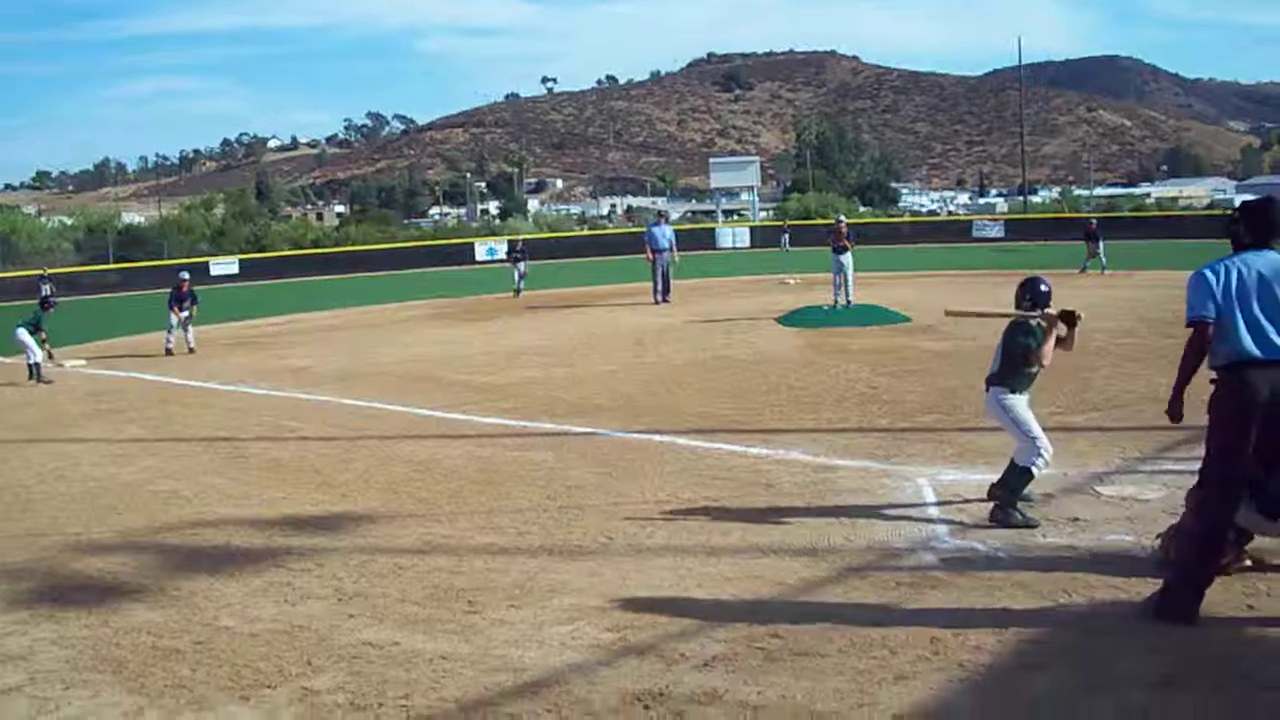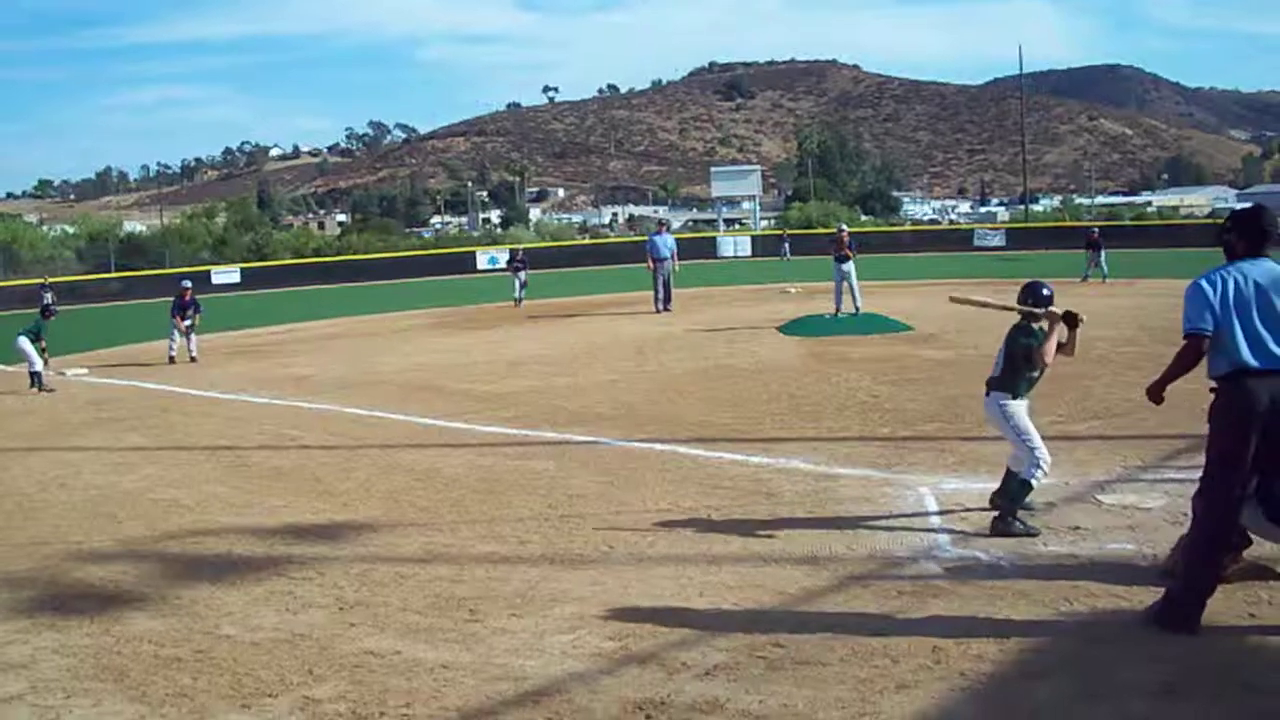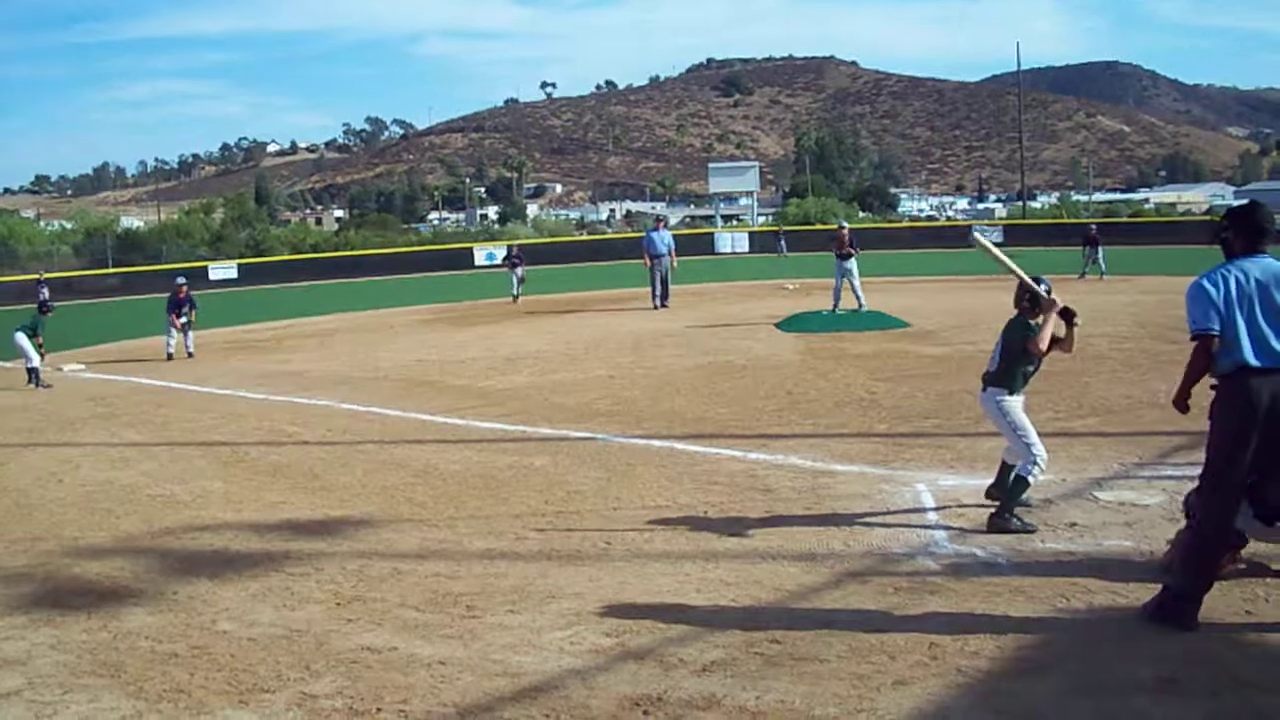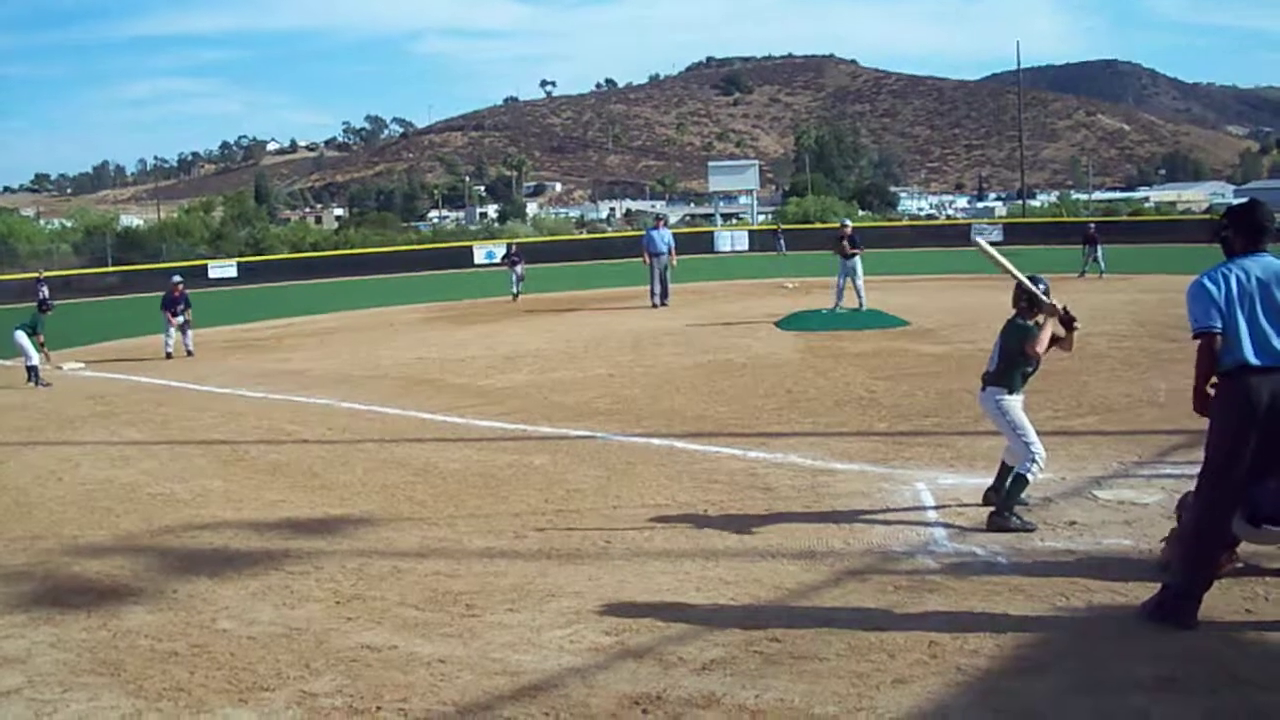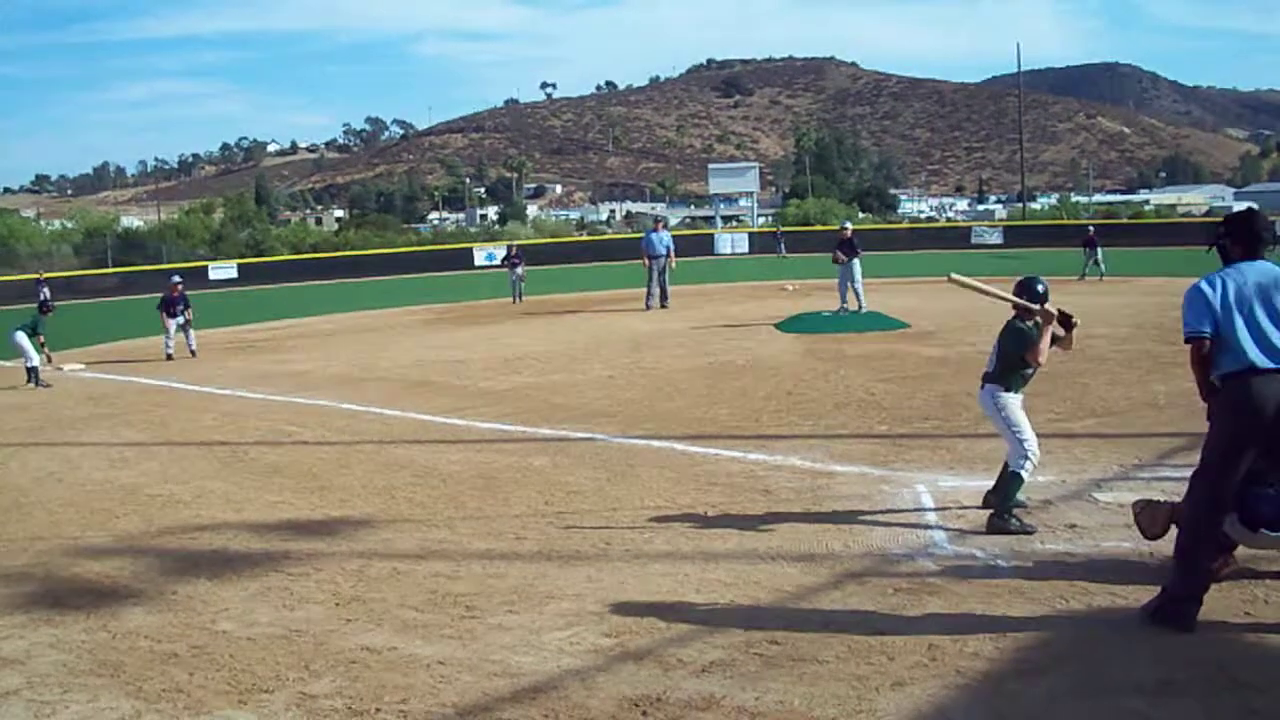
dt=0.2s
person 1, frame 1
left shoulder: (1212, 274)
left elbow: (1202, 336)
left wrist: (1178, 392)
left hip: (1242, 385)
left knee: (1218, 494)
left ankle: (1182, 596)
person 1, frame 2
left shoulder: (1208, 285)
left elbow: (1198, 346)
left wrist: (1161, 383)
left hip: (1241, 394)
left knee: (1219, 501)
left ankle: (1184, 605)
person 1, frame 3
left shoulder: (1211, 283)
left elbow: (1208, 347)
left wrist: (1184, 389)
left hip: (1242, 392)
left knee: (1218, 498)
left ankle: (1181, 602)
person 1, frame 4
left shoulder: (1211, 282)
left elbow: (1212, 344)
left wrist: (1199, 390)
left hip: (1242, 390)
left knee: (1216, 496)
left ankle: (1180, 600)
person 1, frame 5
left shoulder: (1207, 287)
left elbow: (1201, 349)
left wrist: (1206, 387)
left hip: (1243, 393)
left knee: (1208, 497)
left ankle: (1180, 603)
person 2, frame 1
left shoulder: (1035, 327)
right shoulder: (1020, 329)
left elbow: (1066, 346)
right elbow: (1043, 361)
left wrist: (1071, 327)
right wrist: (1052, 327)
left hip: (1015, 396)
right hip: (1004, 398)
left knee: (1030, 444)
right knee: (1041, 450)
left ankle: (1002, 487)
right ankle: (1005, 508)
person 2, frame 2
left shoulder: (1036, 331)
right shoulder: (1022, 332)
left elbow: (1067, 351)
right elbow: (1045, 360)
left wrist: (1072, 328)
right wrist: (1055, 326)
left hip: (1012, 401)
right hip: (1004, 403)
left knee: (1025, 451)
right knee: (1040, 460)
left ankle: (1003, 495)
right ankle: (1005, 519)
person 2, frame 3
left shoulder: (1031, 326)
right shoulder: (1019, 326)
left elbow: (1066, 347)
right elbow: (1040, 347)
left wrist: (1070, 325)
right wrist: (1051, 314)
left hip: (1008, 396)
right hip: (1001, 398)
left knee: (1019, 444)
right knee: (1036, 456)
left ankle: (1000, 488)
right ankle: (1003, 515)
person 2, frame 4
left shoulder: (1032, 326)
right shoulder: (1017, 327)
left elbow: (1066, 346)
right elbow: (1037, 350)
left wrist: (1070, 329)
right wrist: (1050, 319)
left hip: (1007, 395)
right hip: (1000, 397)
left knee: (1019, 444)
right knee: (1035, 454)
left ankle: (997, 491)
right ankle: (1002, 513)
person 2, frame 5
left shoulder: (1033, 327)
right shoulder: (1017, 329)
left elbow: (1066, 345)
right elbow: (1038, 359)
left wrist: (1068, 328)
right wrist: (1047, 325)
left hip: (1010, 394)
right hip: (998, 395)
left knee: (1022, 444)
right knee: (1028, 452)
left ankle: (997, 494)
right ankle: (1001, 515)
